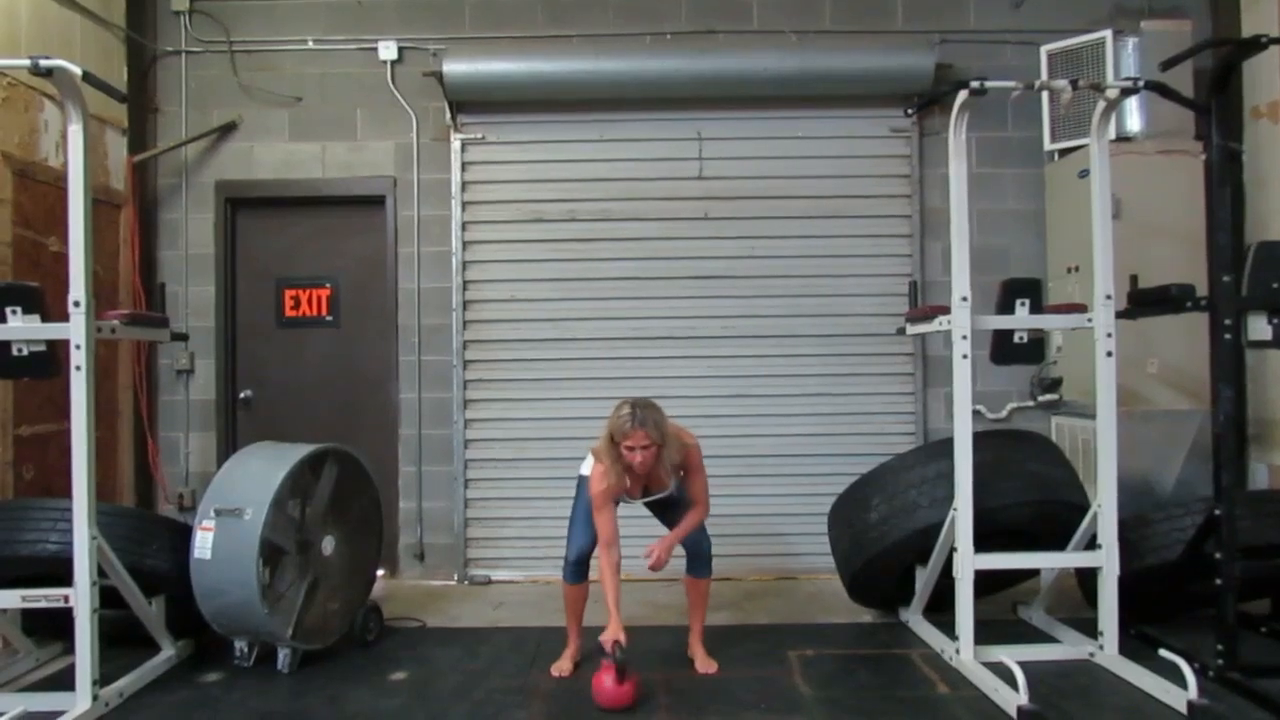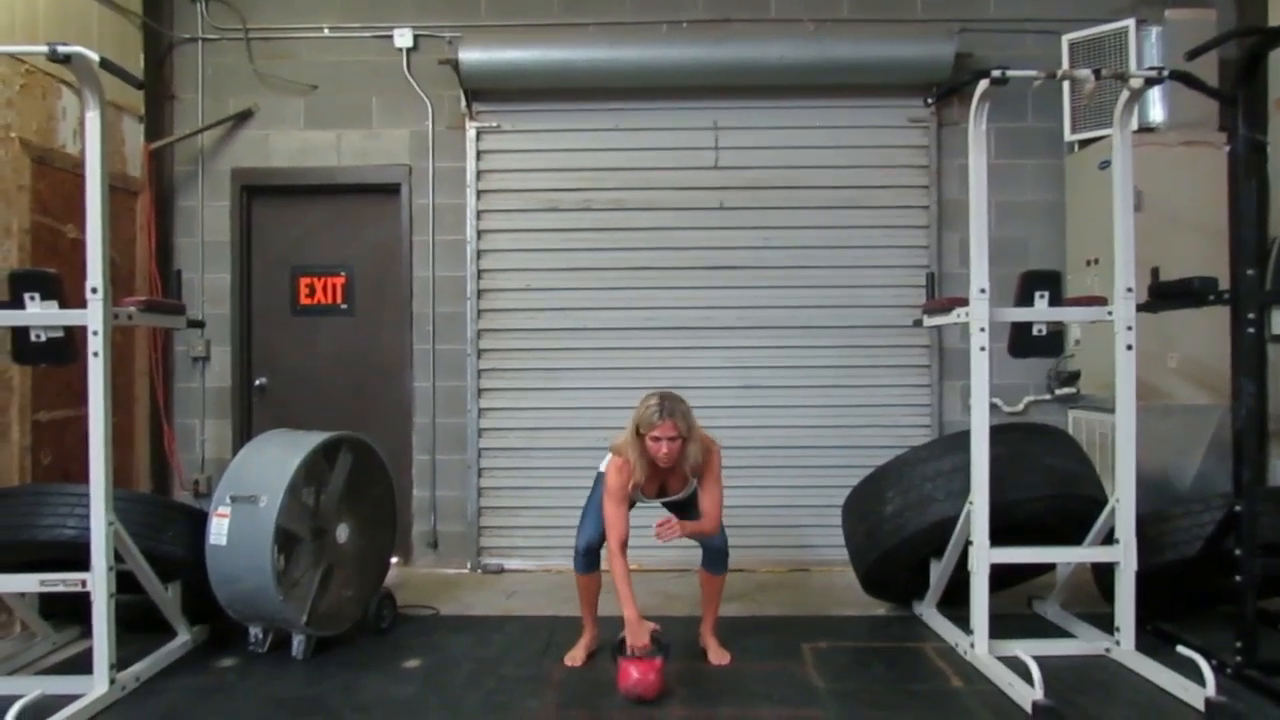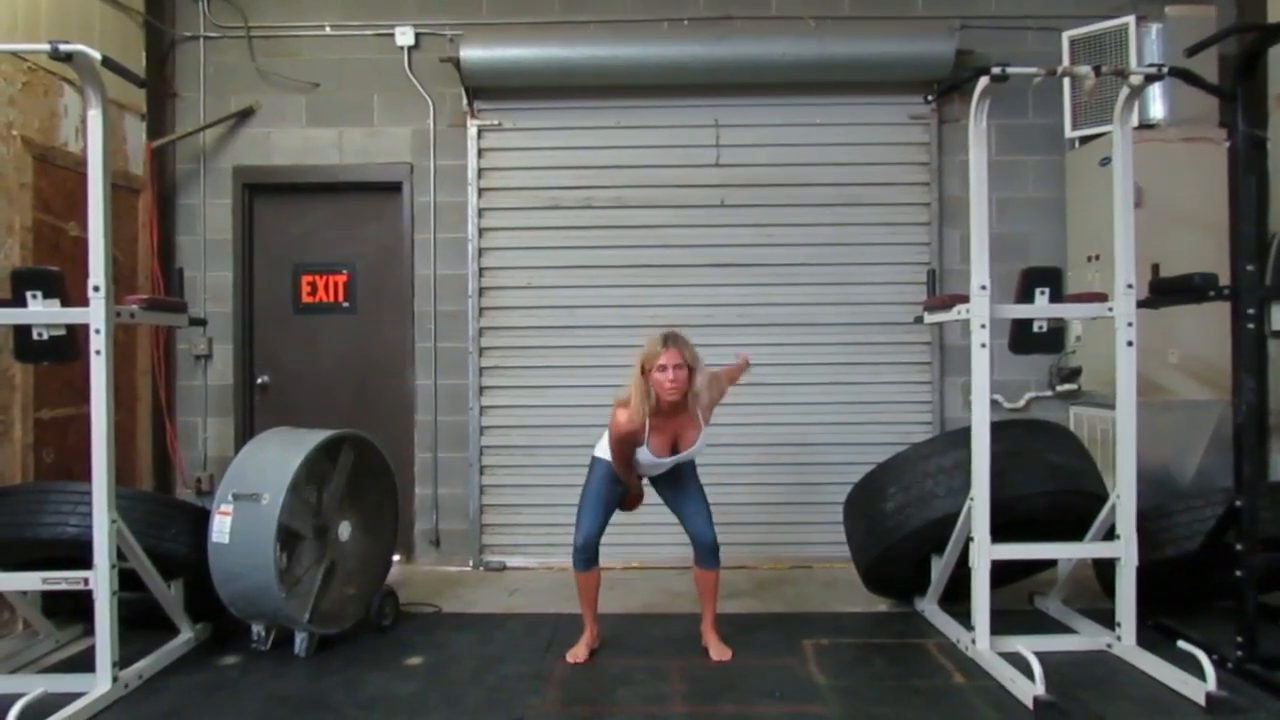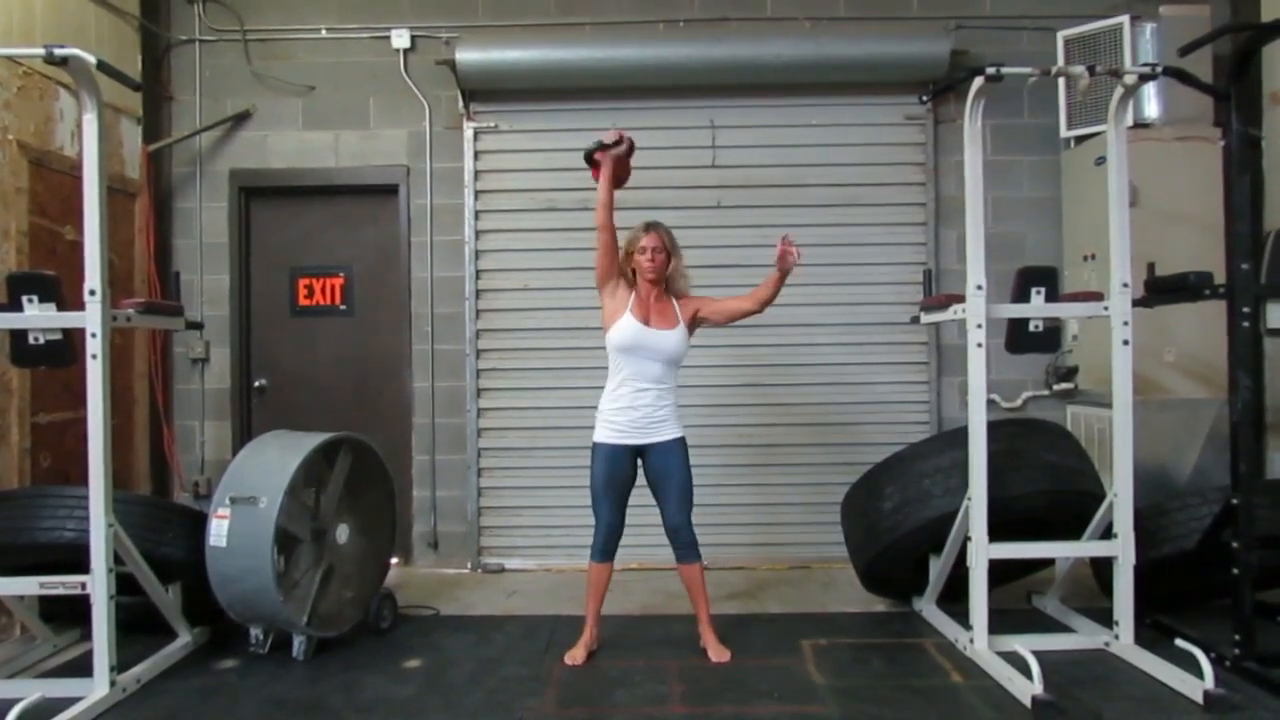
dt=1s
person 1, frame 1
left shoulder: (685, 448)
right shoulder: (603, 471)
left elbow: (700, 507)
right elbow: (609, 549)
left wrist: (670, 541)
right wrist: (614, 620)
left hip: (664, 488)
right hip: (603, 481)
left knee: (700, 548)
right knee: (576, 555)
left ankle: (696, 643)
right ankle: (572, 647)
person 1, frame 2
left shoulder: (706, 452)
right shoulder: (621, 463)
left elbow: (712, 523)
right elbow: (616, 546)
left wrist: (684, 527)
right wrist: (632, 617)
left hip: (680, 492)
right hip: (623, 484)
left knee: (717, 546)
right knee: (586, 546)
left ankle: (708, 633)
right ankle: (589, 635)
person 1, frame 3
left shoulder: (707, 394)
right shoulder: (627, 417)
left elbow: (733, 370)
right elbow: (621, 464)
left wrist: (742, 364)
right wrist: (633, 488)
left hip: (675, 467)
right hip: (614, 463)
left knee: (706, 540)
right knee: (585, 542)
left ankle: (709, 631)
right ankle: (590, 633)
person 1, frame 4
left shoulder: (687, 309)
right shoulder: (616, 296)
left elbow: (753, 303)
right elbow: (603, 230)
left wrist: (780, 272)
right wrist: (606, 169)
left hip: (664, 437)
right hip: (613, 436)
left knee: (681, 531)
right knee: (606, 535)
left ankle: (706, 631)
right ankle: (589, 633)
